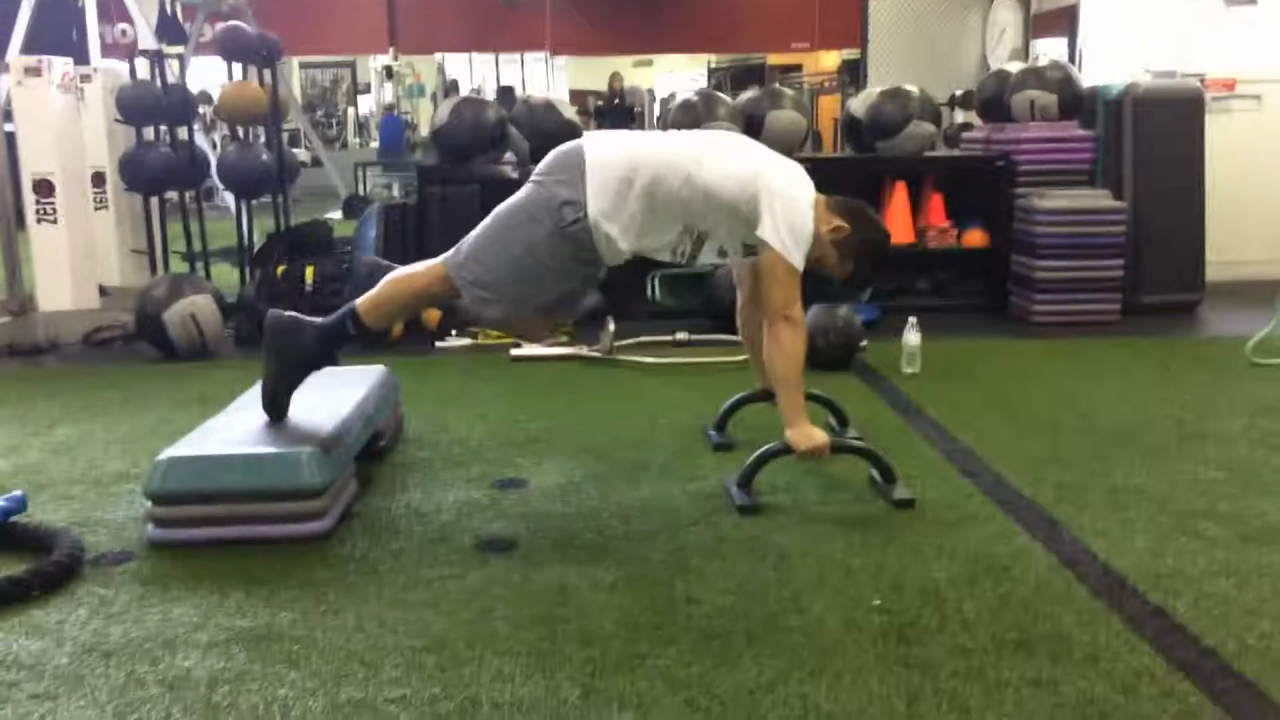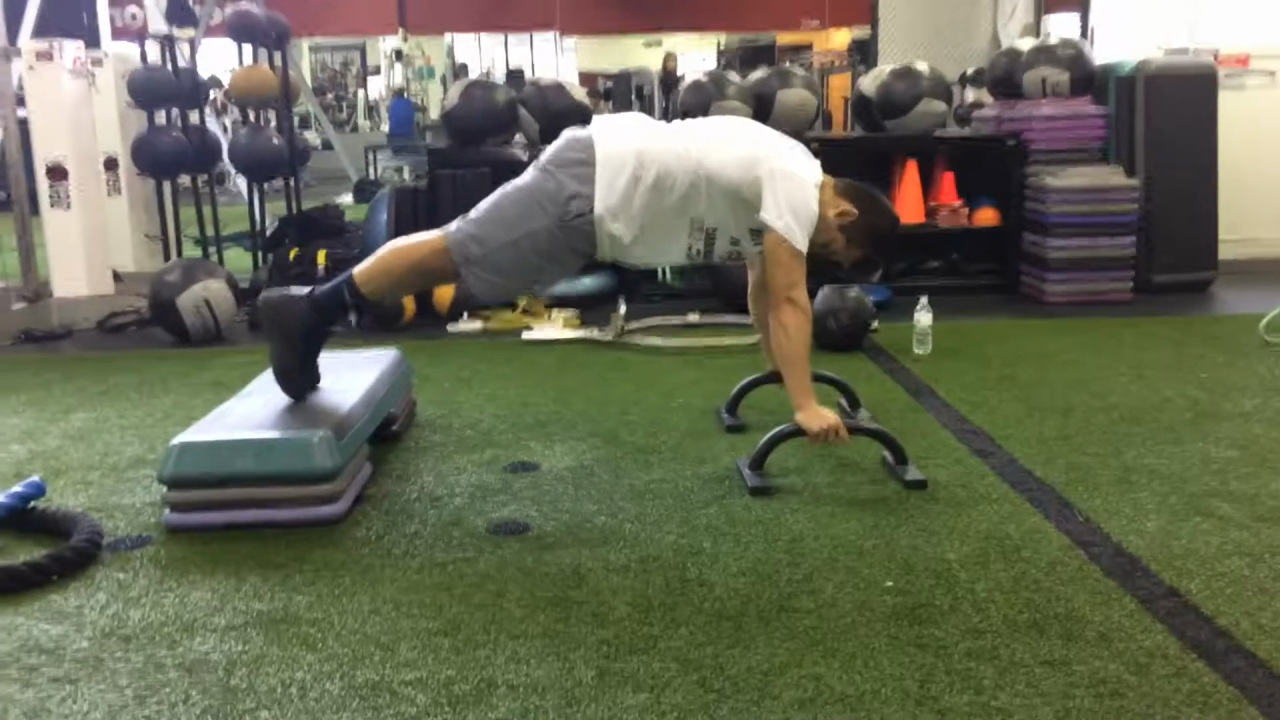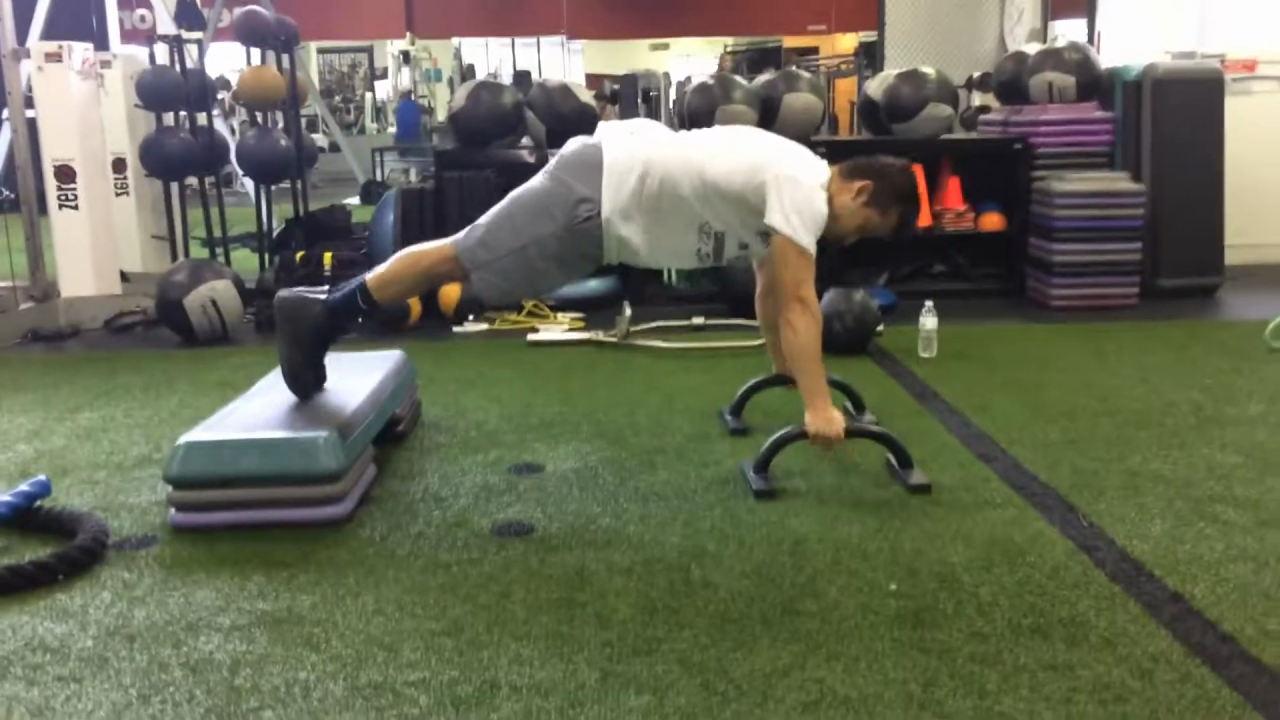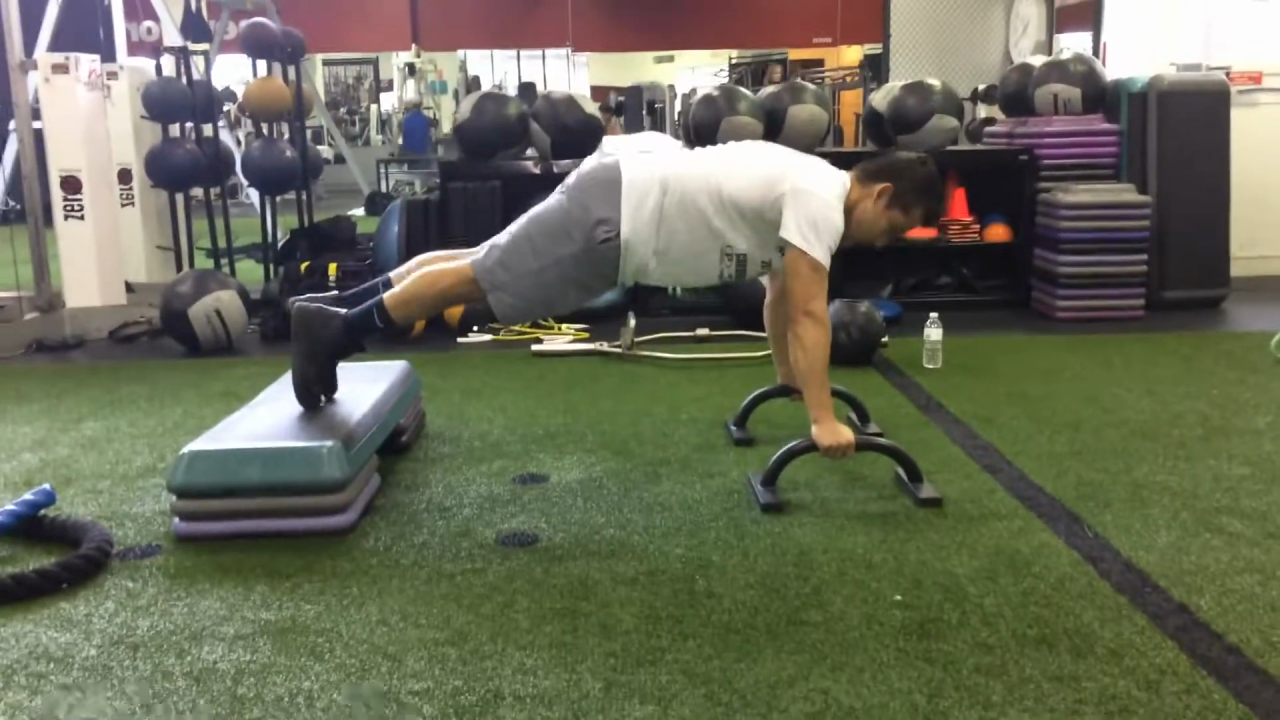
dt=0.5s
person 1, frame 1
left shoulder: (771, 199)
right shoulder: (794, 208)
left elbow: (753, 300)
right elbow: (785, 318)
left wrist: (768, 383)
right wrist: (796, 423)
left hip: (600, 194)
right hip: (587, 194)
left knee: (536, 320)
right knee: (455, 276)
left ankle: (392, 288)
right ankle: (311, 340)
person 1, frame 2
left shoulder: (780, 180)
right shoulder: (797, 191)
left elbow: (762, 285)
right elbow: (788, 300)
left wrist: (780, 366)
right wrist: (805, 405)
left hip: (601, 172)
right hip: (592, 190)
left knee: (456, 250)
right knee: (450, 256)
left ankle: (313, 309)
right ankle: (308, 311)
person 1, frame 3
left shoulder: (790, 182)
right shoulder: (805, 191)
left elbow: (771, 288)
right elbow: (798, 303)
left wrist: (786, 370)
right wrist: (818, 406)
left hip: (607, 186)
right hip: (597, 192)
left knee: (465, 255)
right knee: (460, 261)
left ankle: (328, 303)
right ankle: (321, 315)
person 1, frame 4
left shoulder: (809, 192)
right shoulder: (821, 202)
left elbow: (781, 297)
right elbow: (808, 313)
left wrist: (789, 376)
right wrist: (823, 418)
left hip: (619, 201)
right hip: (613, 216)
left knee: (478, 267)
right knee: (475, 280)
left ankle: (342, 306)
right ankle: (336, 329)
